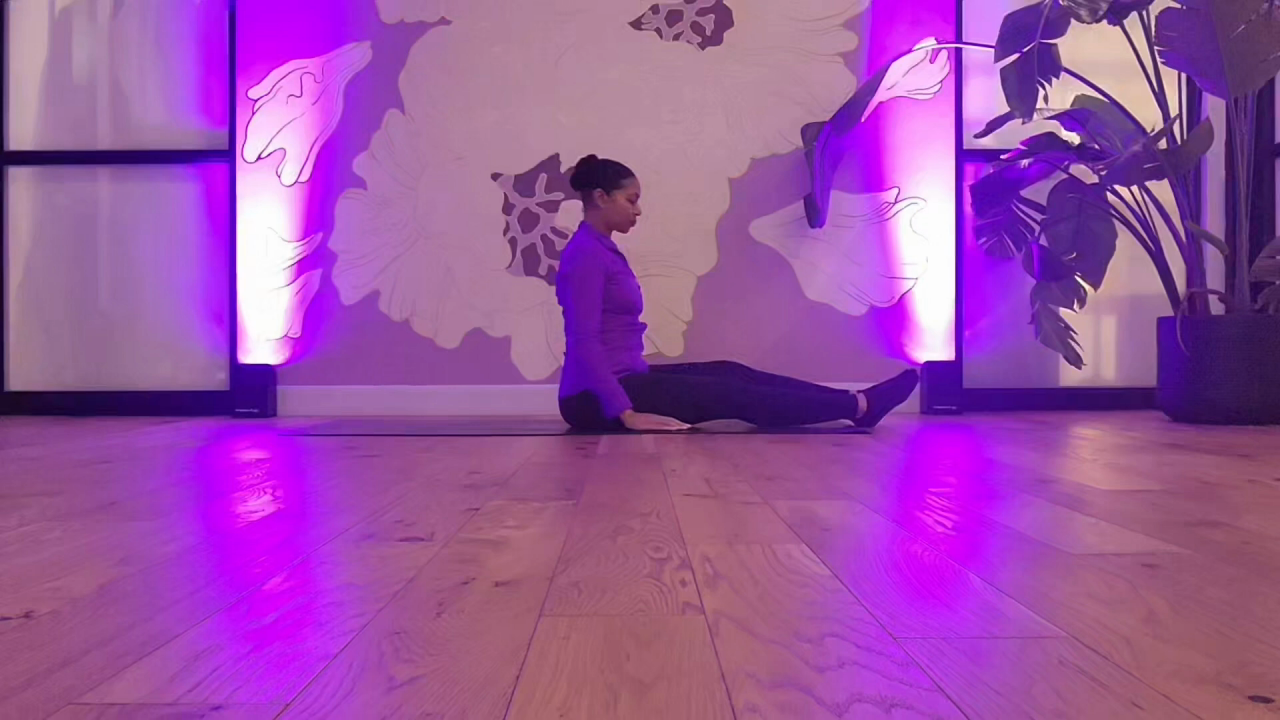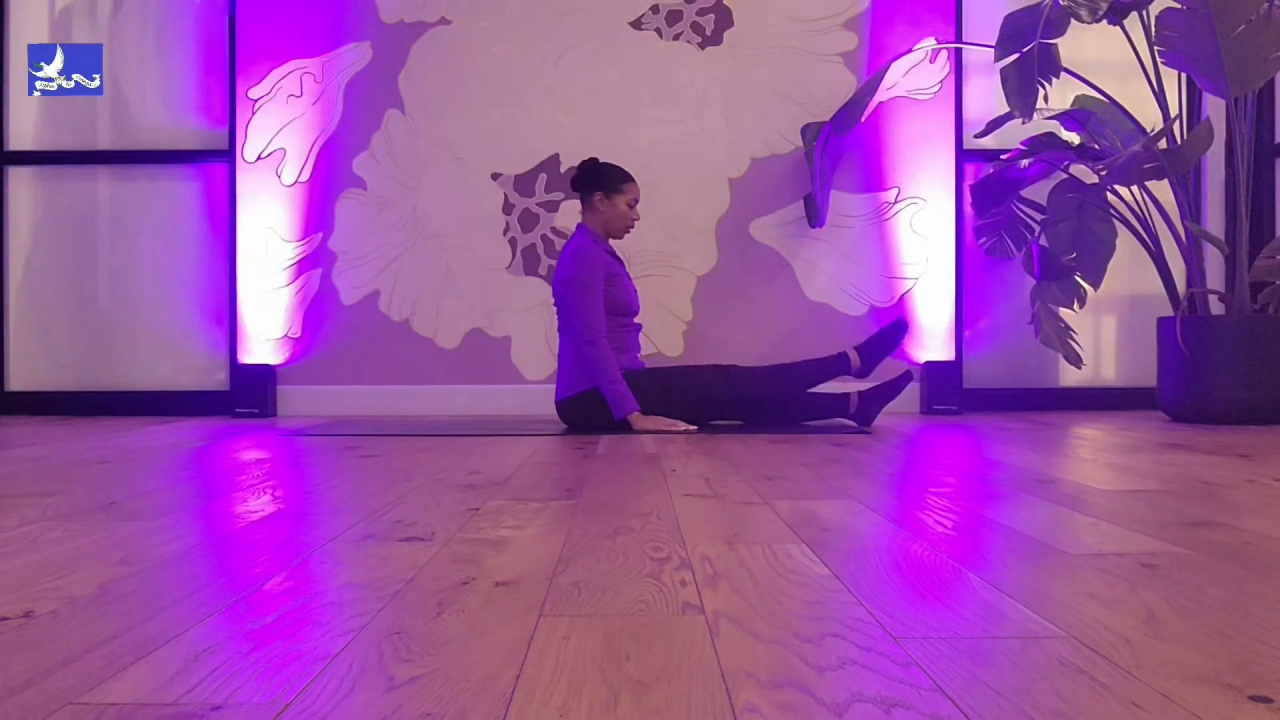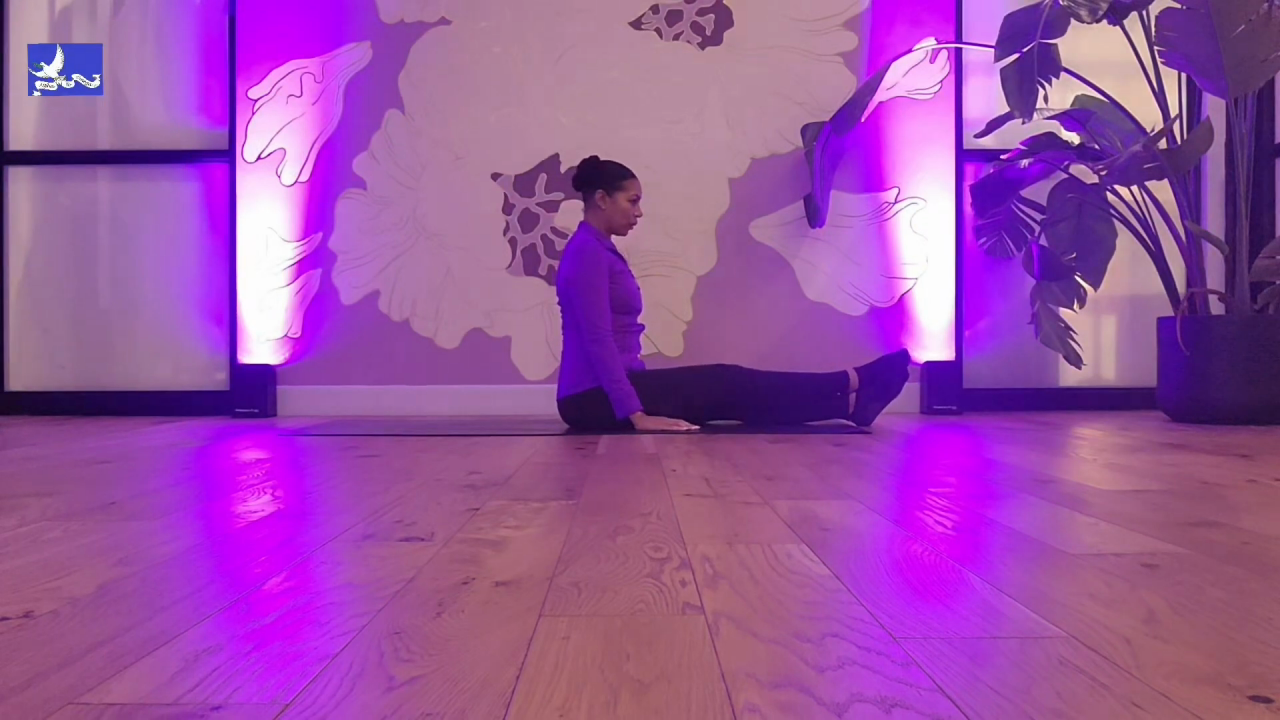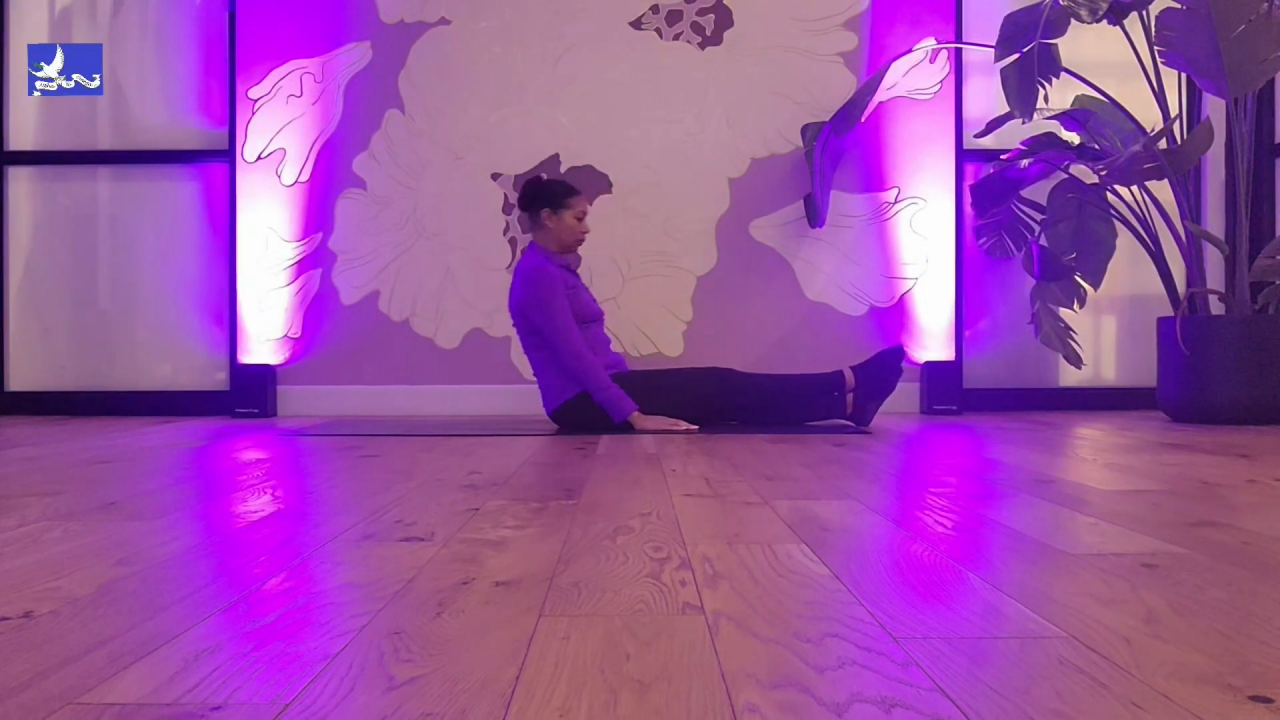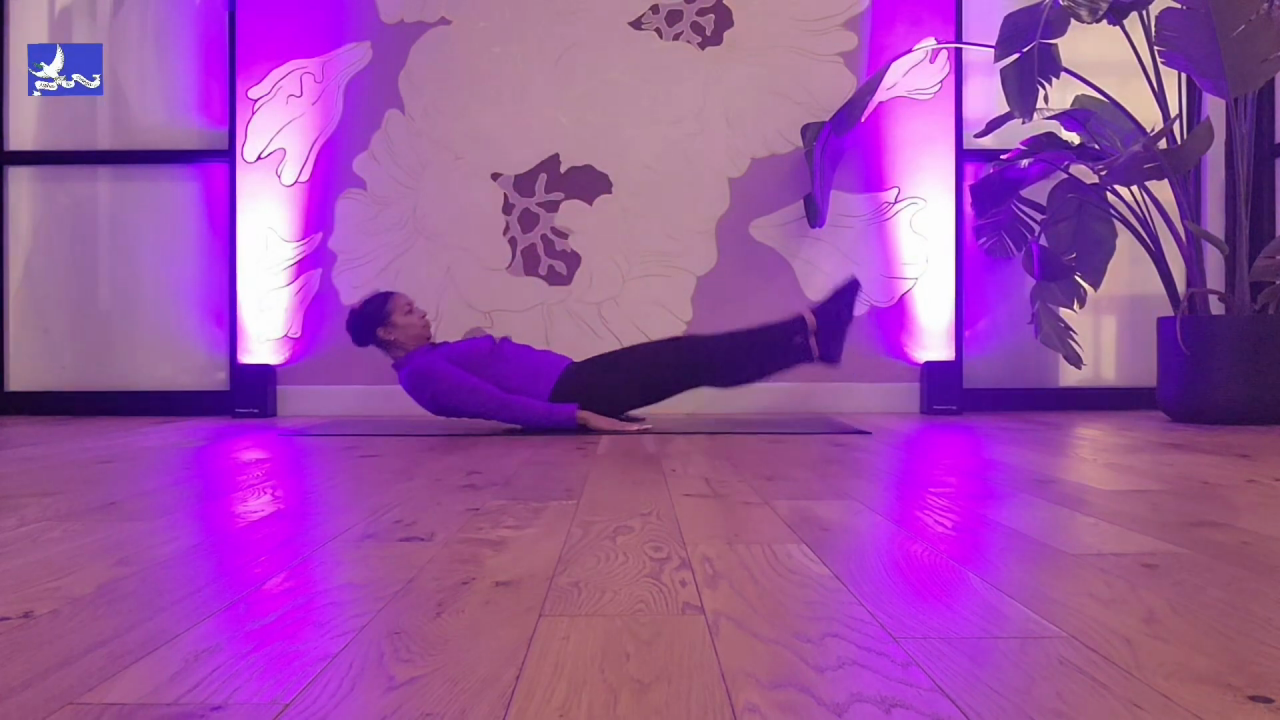
dt=1s
person 1, frame 1
left shoulder: (600, 250)
right shoulder: (585, 253)
right elbow: (583, 342)
left wrist: (633, 402)
right wrist: (627, 414)
left hip: (617, 385)
right hip: (596, 401)
left knee: (726, 374)
right knee: (732, 394)
left ankle: (854, 404)
right ankle: (859, 406)
person 1, frame 2
left shoulder: (597, 253)
right shoulder: (583, 254)
right elbow: (592, 341)
left wrist: (638, 402)
right wrist: (633, 415)
left hip: (607, 393)
right hip: (594, 400)
left knee: (729, 396)
right knee: (728, 382)
left ankle: (851, 404)
right ankle: (853, 361)
person 1, frame 3
left shoulder: (600, 251)
right shoulder: (587, 252)
right elbow: (597, 340)
left wrist: (643, 400)
right wrist: (636, 414)
left hip: (607, 394)
right hip: (595, 400)
left knee: (727, 392)
right knee: (727, 384)
left ankle: (850, 402)
right ankle: (851, 383)
person 1, frame 4
left shoulder: (553, 269)
right shoulder: (537, 274)
right elbow: (574, 356)
left wrist: (633, 403)
right wrist: (633, 415)
left hip: (599, 394)
right hip: (585, 405)
left knee: (722, 387)
right knee: (721, 388)
left ankle: (847, 394)
right ankle: (847, 389)
person 1, frame 5
left shoulder: (433, 358)
right shoulder: (424, 373)
right elbow: (497, 406)
left wrist: (588, 410)
right wrist: (582, 415)
left hip: (569, 382)
right hip: (569, 397)
left knee: (688, 356)
right knee: (691, 359)
left ankle: (810, 332)
right ankle: (810, 337)
